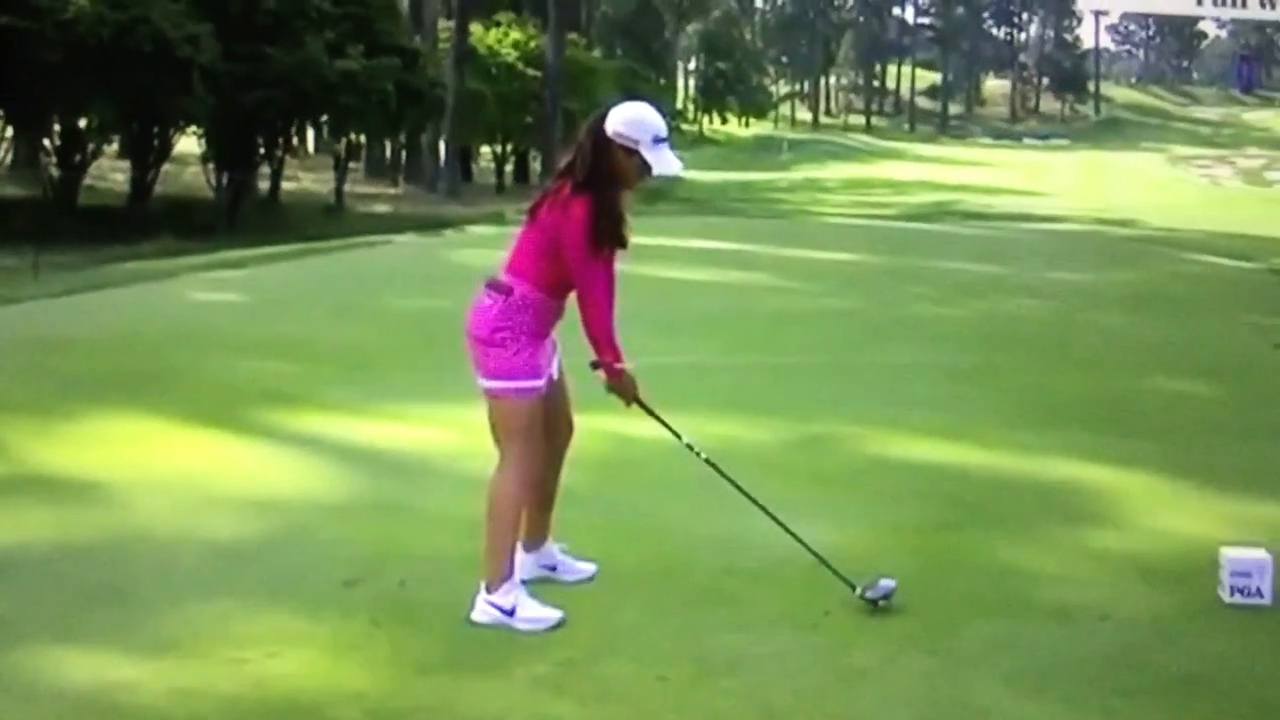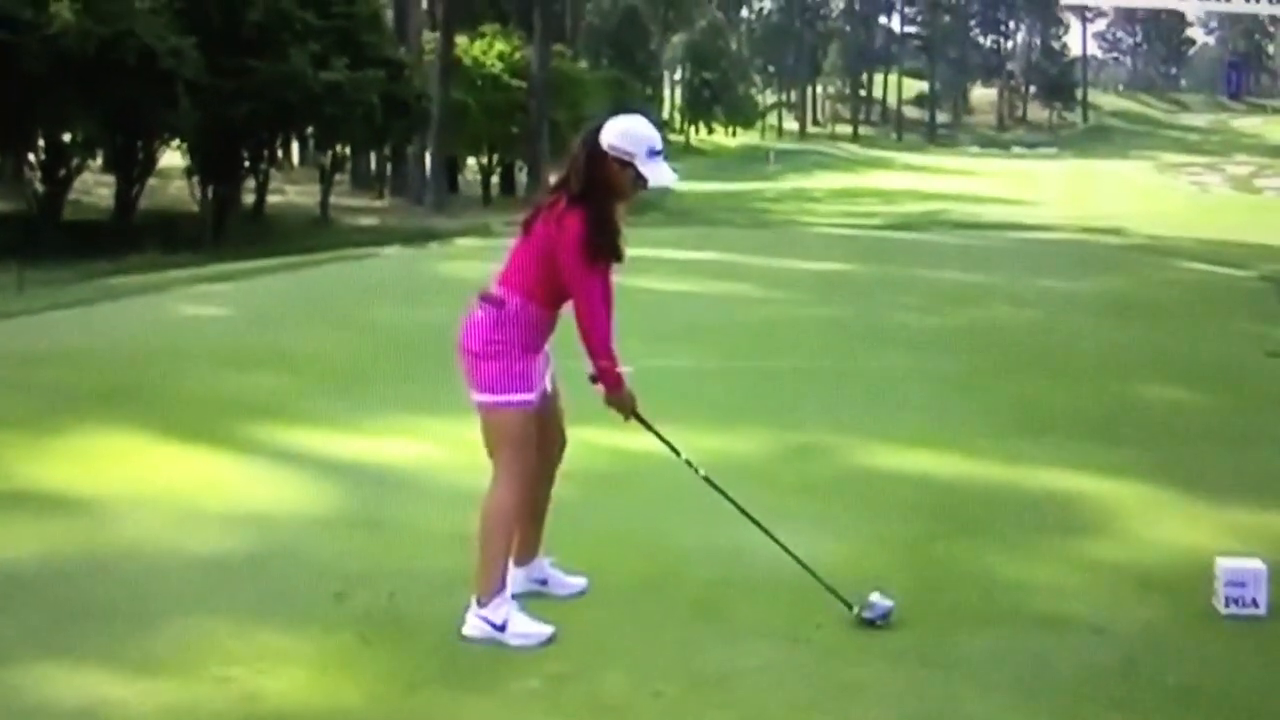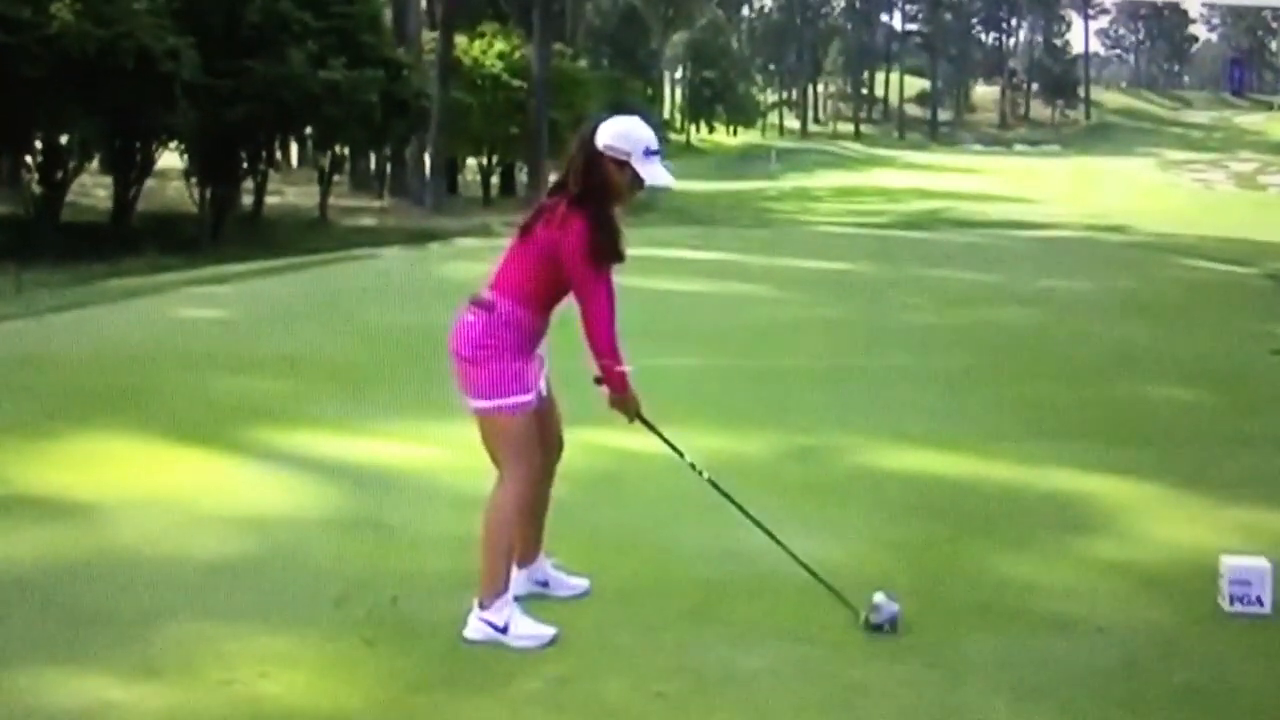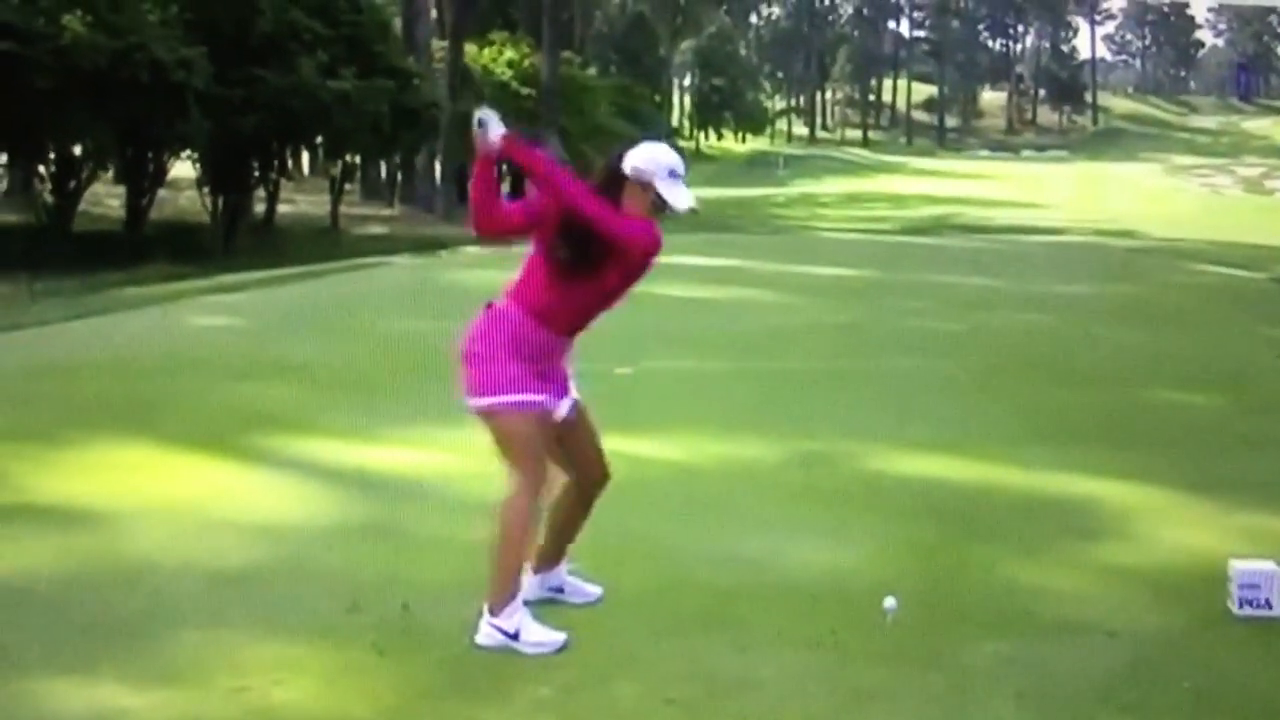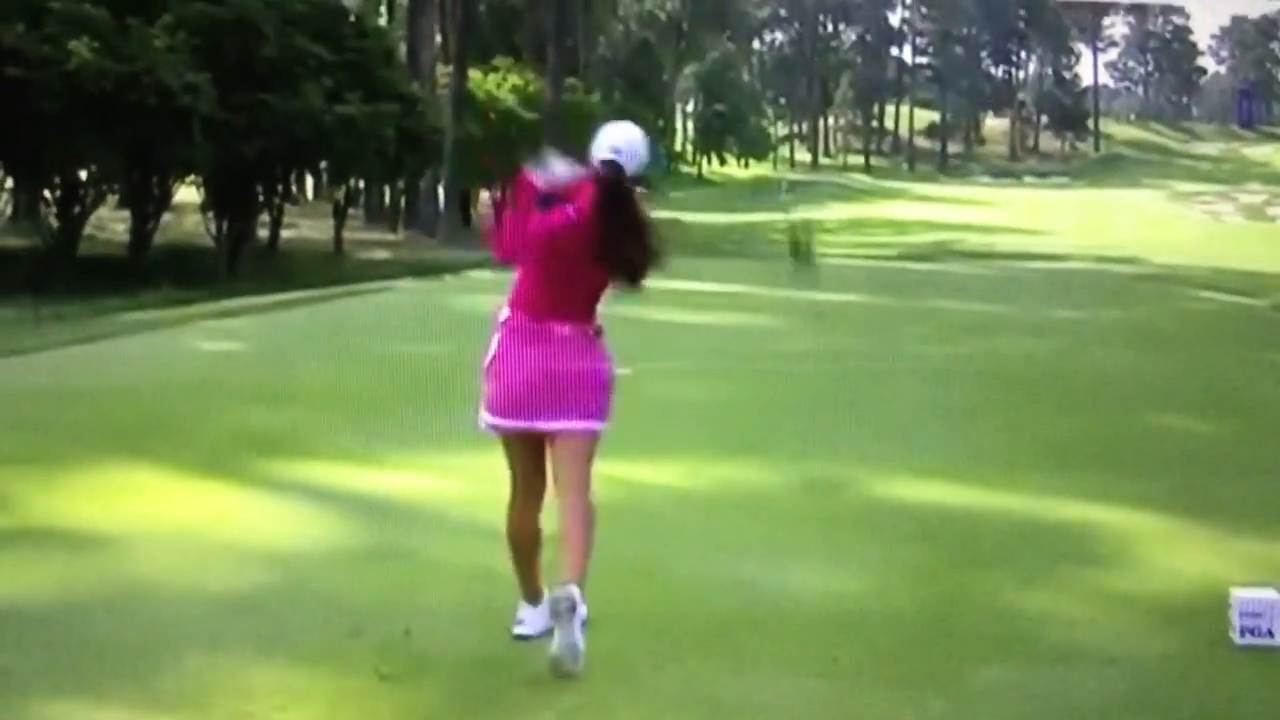
dt=0.7s
person 1, frame 1
left shoulder: (598, 199)
right shoulder: (576, 206)
left elbow: (601, 282)
right elbow: (590, 293)
left wrist: (611, 358)
right wrist: (613, 366)
left hip: (533, 327)
right hip: (508, 327)
left knee: (557, 434)
right knee: (519, 456)
left ankle: (535, 551)
right ankle: (496, 593)
person 1, frame 2
left shoulder: (595, 212)
right shoulder: (571, 219)
left elbow: (599, 295)
right elbow: (587, 306)
left wrist: (608, 369)
right wrist: (612, 380)
left hip: (526, 338)
right hip: (500, 338)
left knee: (550, 448)
right knee: (514, 469)
left ankle: (526, 565)
right ankle: (488, 608)
person 1, frame 3
left shoulder: (593, 215)
right shoulder: (572, 221)
left elbow: (601, 294)
right elbow: (593, 306)
left wrist: (615, 372)
right wrist: (618, 381)
left hip: (517, 340)
right hip: (493, 341)
left knee: (548, 450)
right knee: (519, 471)
left ankle: (528, 567)
right ankle: (490, 611)
person 1, frame 4
left shoulder: (643, 241)
right shoulder: (562, 206)
left elbow: (584, 206)
right elbow: (489, 225)
left wrist: (517, 149)
right wrist: (488, 157)
left hip: (545, 362)
right hip: (500, 347)
left knee: (592, 473)
right knee: (533, 477)
left ankle: (544, 572)
right ankle: (500, 617)
person 1, frame 5
left shoulder: (572, 218)
right shoulder: (623, 216)
left elbow: (507, 247)
right elbow: (549, 184)
left wrist: (537, 184)
right wrist: (545, 180)
left hip: (520, 350)
right hip: (581, 359)
left knee: (525, 490)
right knee: (574, 489)
left ankle: (533, 606)
right ankle: (569, 594)
